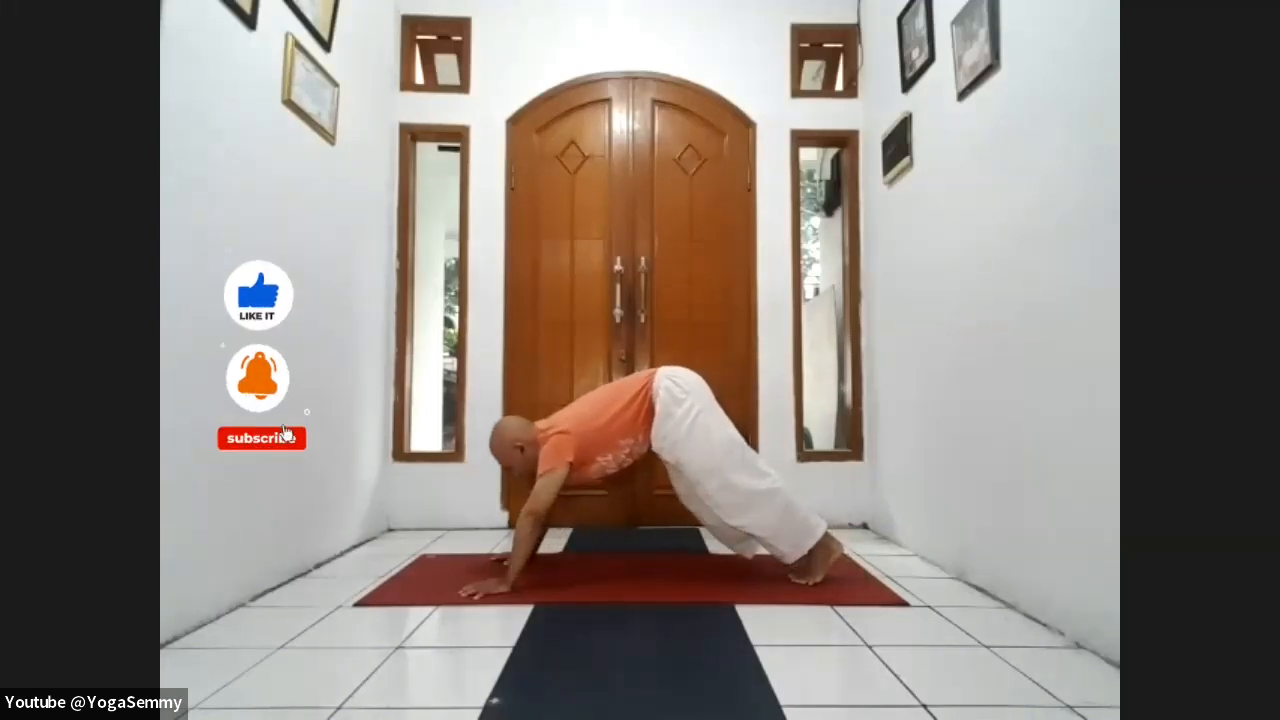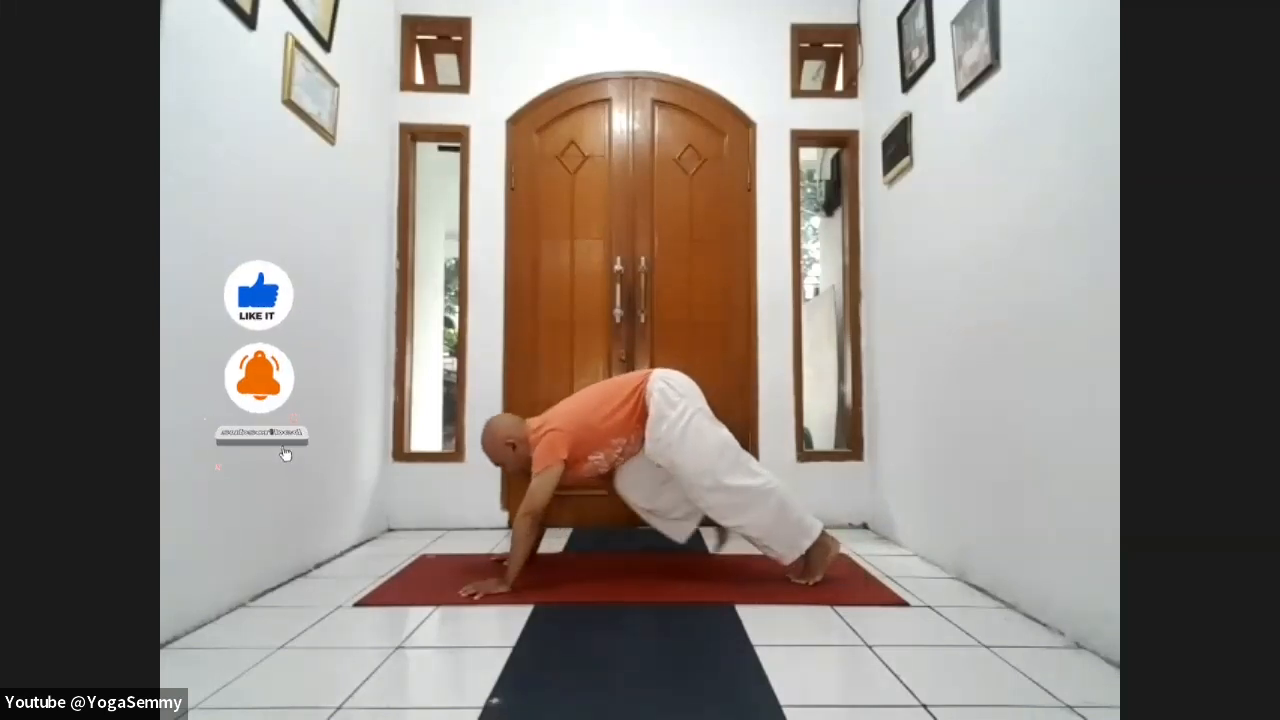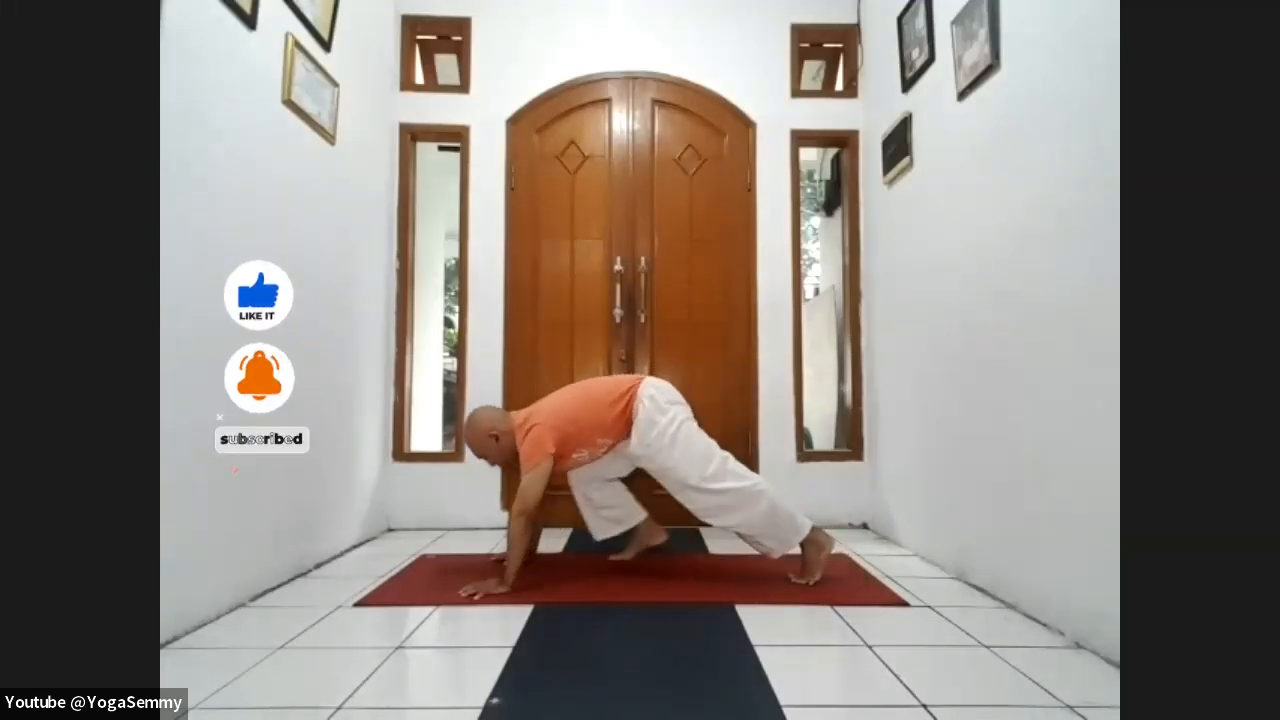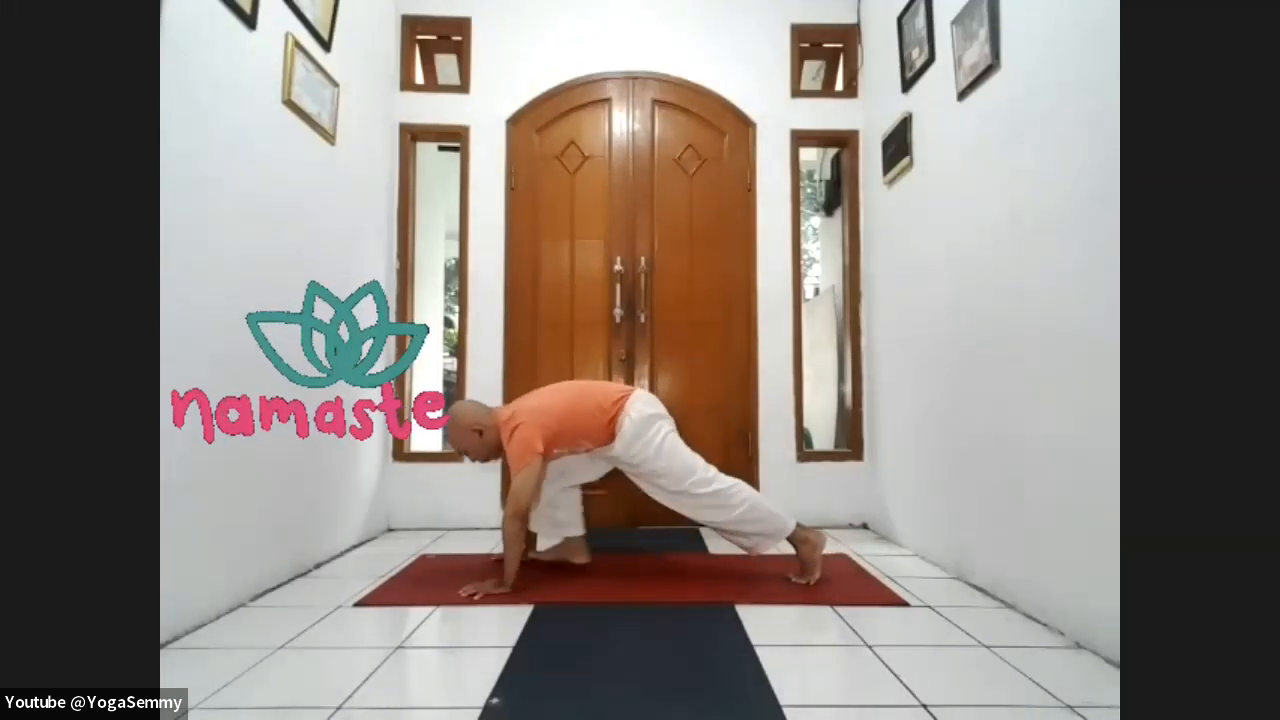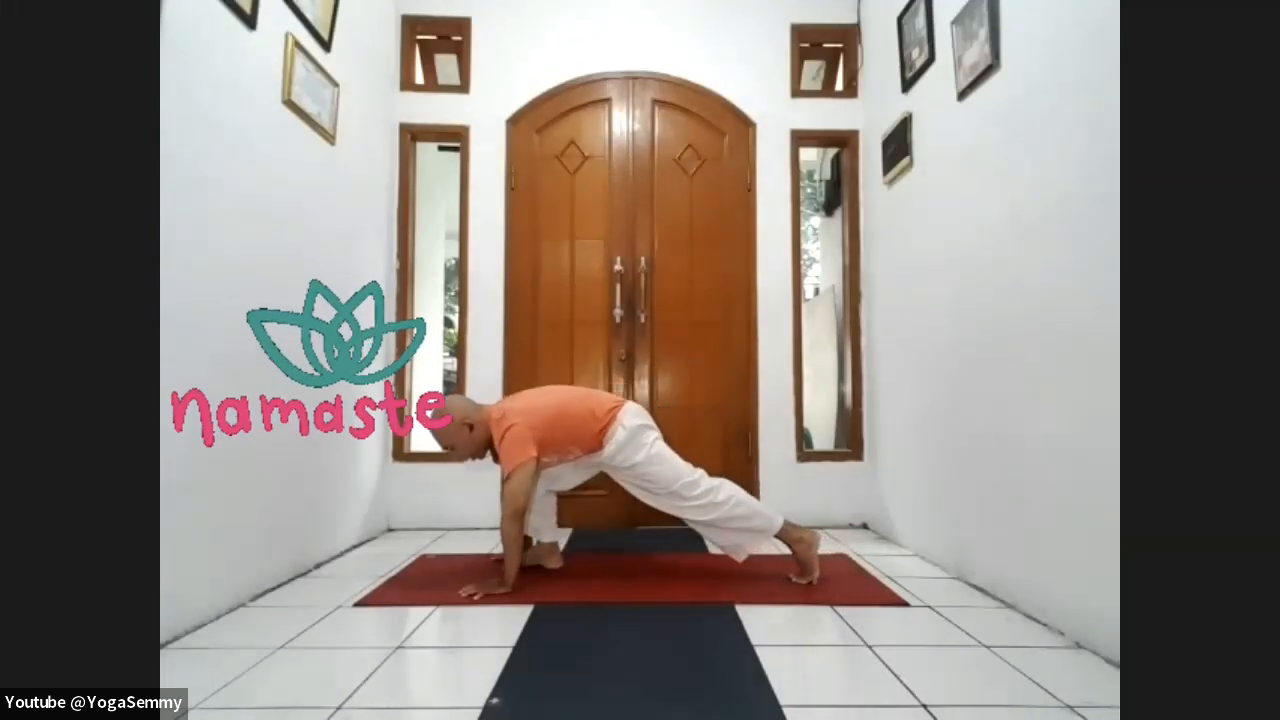
dt=0.5s
person 1, frame 1
left shoulder: (556, 443)
right shoulder: (551, 437)
left elbow: (532, 514)
right elbow: (539, 513)
left wrist: (506, 580)
right wrist: (524, 555)
left hip: (671, 398)
right hip: (669, 397)
left knee: (732, 481)
right knee: (706, 487)
left ankle: (818, 544)
right ankle: (797, 546)
person 1, frame 2
left shoulder: (548, 440)
right shoulder: (542, 433)
left elbow: (529, 513)
right elbow: (537, 509)
left wrist: (506, 580)
right wrist: (525, 554)
left hip: (664, 401)
right hip: (656, 403)
left knee: (726, 479)
right knee: (634, 484)
left ankle: (817, 543)
right ankle: (710, 517)
person 1, frame 3
left shoulder: (533, 434)
right shoulder: (528, 427)
left elbow: (522, 511)
right elbow: (529, 508)
left wrist: (505, 580)
right wrist: (525, 551)
left hip: (650, 409)
right hip: (637, 413)
left knee: (711, 481)
right knee: (585, 475)
left ankle: (810, 539)
right ankle: (645, 531)
person 1, frame 4
left shoulder: (519, 430)
right shoulder: (512, 419)
left elbow: (515, 511)
right elbow: (526, 497)
left wrist: (504, 581)
right wrist: (516, 551)
left hip: (633, 422)
right hip: (612, 427)
left knee: (701, 487)
right knee: (554, 473)
left ankle: (803, 538)
right ankle: (572, 545)
person 1, frame 5
left shoulder: (512, 429)
right shoulder: (499, 418)
left elbow: (513, 511)
right elbow: (516, 496)
left wrist: (505, 580)
right wrist: (515, 552)
left hip: (621, 434)
right hip: (597, 436)
left knee: (692, 490)
right knee: (538, 476)
left ankle: (796, 538)
right ankle: (547, 549)
